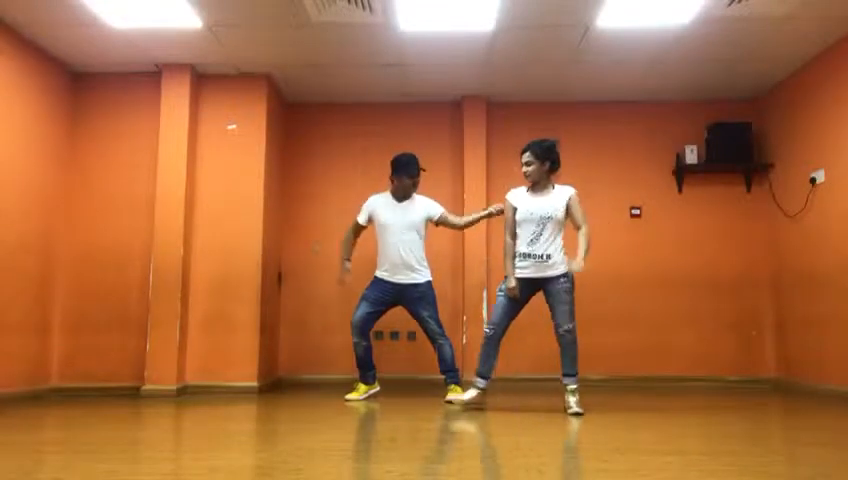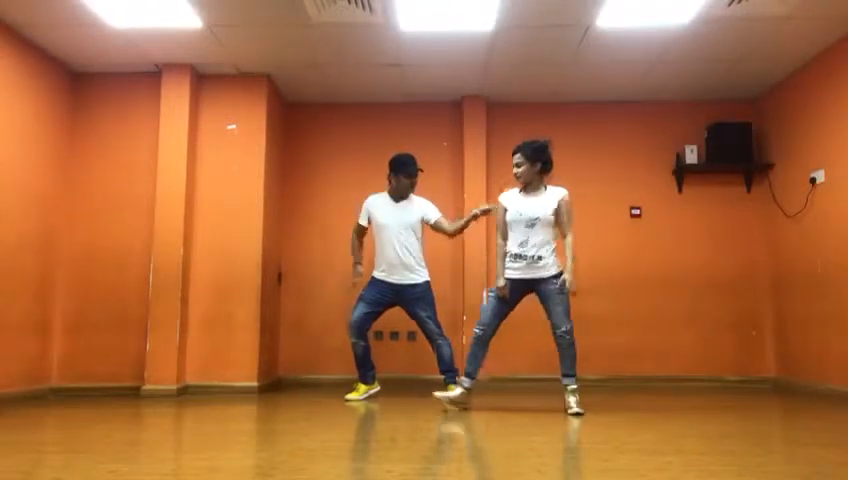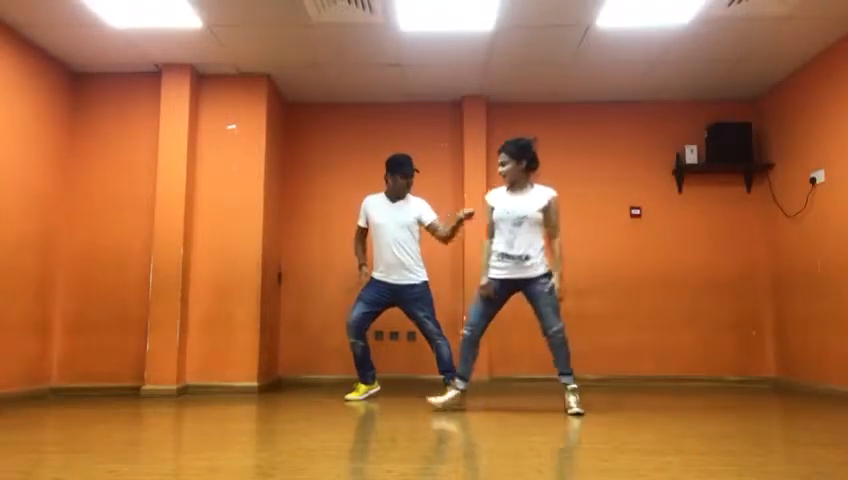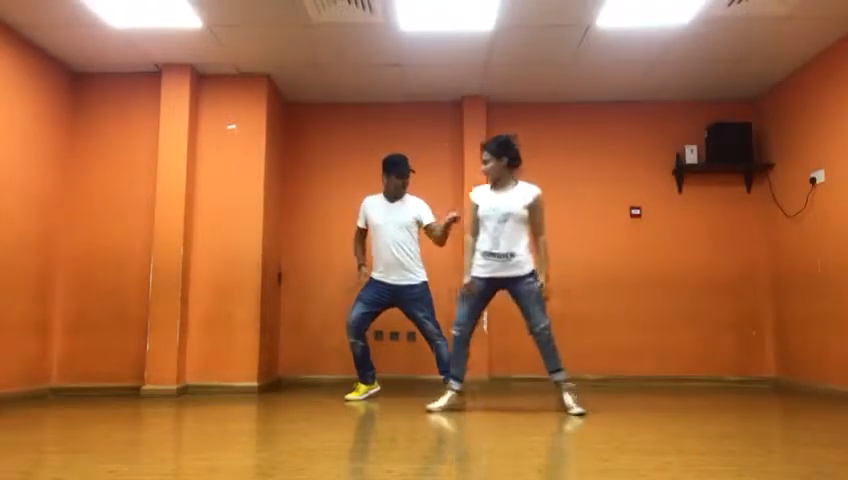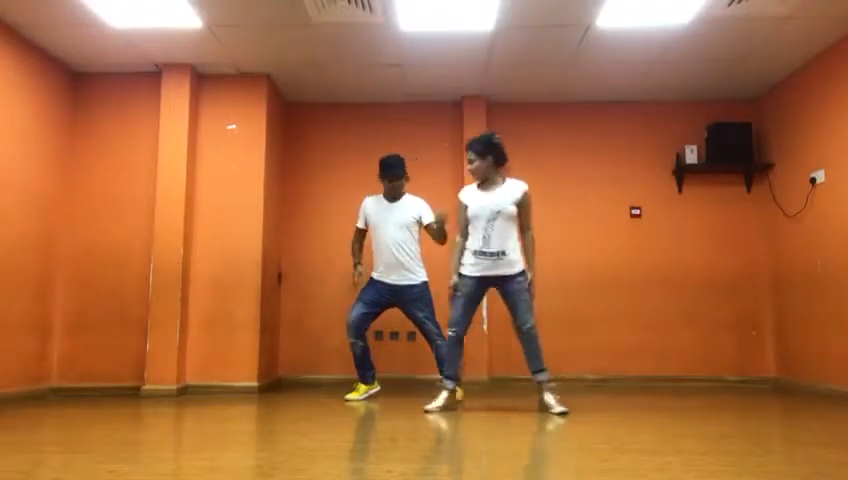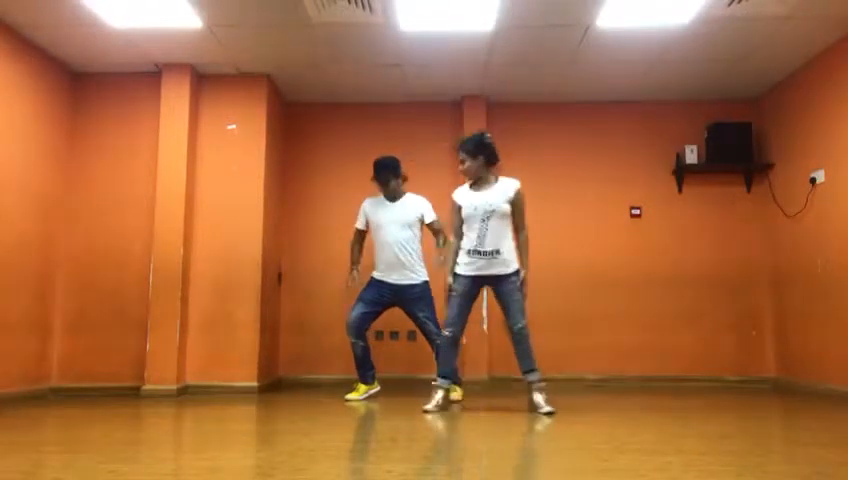
dt=0.1s
person 1, frame 1
left shoulder: (566, 194)
right shoulder: (515, 197)
left elbow: (582, 228)
right elbow: (510, 238)
left wrist: (580, 260)
right wrist: (510, 276)
left hip: (556, 274)
right hip: (521, 274)
left knee: (566, 332)
right knee: (493, 330)
left ankle: (571, 393)
right ankle: (478, 389)
person 1, frame 2
left shoulder: (559, 196)
right shoulder: (507, 198)
left elbow: (567, 235)
right elbow: (501, 239)
left wrist: (568, 271)
right wrist: (499, 277)
left hip: (548, 275)
right hip: (512, 275)
left knee: (564, 332)
right knee: (483, 330)
left ankle: (571, 393)
right ankle: (464, 389)
person 1, frame 3
left shoulder: (546, 196)
right shoulder: (494, 197)
left elbow: (555, 237)
right elbow: (489, 238)
left wrist: (557, 275)
right wrist: (484, 275)
left hip: (536, 274)
right hip: (499, 275)
left knee: (555, 332)
right knee: (471, 331)
left ankle: (571, 393)
right ankle: (456, 390)
person 1, frame 4
left shoulder: (530, 193)
right shoulder: (478, 194)
left elbow: (538, 235)
right elbow: (472, 235)
left wrist: (544, 273)
right wrist: (467, 273)
left hip: (521, 272)
right hip: (484, 273)
left knee: (541, 329)
right knee: (460, 330)
left ankle: (566, 391)
right ankle: (453, 392)
person 1, frame 5
left shoulder: (518, 190)
right shoulder: (467, 194)
left elbow: (526, 232)
right elbow: (461, 236)
left wrist: (531, 270)
right wrist: (454, 272)
left hip: (511, 271)
right hip: (473, 272)
left knee: (527, 329)
right knee: (455, 331)
left ankle: (546, 392)
right ankle: (447, 393)
person 1, frame 6
left shoulder: (511, 188)
right shoulder: (460, 194)
left elbow: (521, 230)
right elbow: (456, 236)
left wrist: (525, 268)
right wrist: (449, 273)
left hip: (505, 270)
right hip: (467, 272)
left knee: (519, 329)
right knee: (451, 331)
left ankle: (536, 392)
right ankle: (442, 391)
person 2, frame 1
left shoulder: (425, 204)
right shoulder: (374, 202)
left elbow: (457, 223)
right elbow: (354, 231)
left wrist: (484, 214)
right wrist: (346, 259)
left hip: (418, 283)
right hip: (384, 281)
left knee: (436, 334)
right knee: (359, 324)
left ankle: (454, 383)
right ankle: (368, 382)
person 2, frame 2
left shoulder: (421, 205)
right shoulder: (372, 203)
left elbow: (450, 230)
right elbow: (358, 234)
left wrist: (473, 216)
right wrist: (357, 262)
left hip: (415, 283)
right hip: (381, 281)
left knee: (435, 334)
right knee: (356, 324)
left ankle: (452, 383)
right ankle: (367, 382)
person 2, frame 3
left shoulder: (419, 205)
right shoulder: (370, 203)
left elbow: (443, 236)
right elbow: (360, 237)
left wrist: (457, 222)
right wrist: (363, 264)
left hip: (413, 283)
right hip: (379, 281)
left knee: (433, 334)
right knee: (355, 325)
left ankle: (453, 383)
right ankle: (367, 382)
person 2, frame 4
left shoulder: (417, 205)
right shoulder: (369, 204)
left elbow: (438, 239)
right elbow: (359, 237)
left wrist: (448, 224)
right wrist: (361, 264)
left hip: (413, 284)
right hip: (379, 282)
left knee: (433, 334)
right knee: (354, 325)
right ankle: (367, 382)
person 2, frame 5
left shoulder: (417, 204)
right shoulder: (369, 204)
left elbow: (439, 238)
right elbow: (358, 238)
left wrist: (441, 226)
right wrist: (357, 264)
left hip: (413, 284)
right hip: (380, 282)
left knee: (433, 333)
right knee: (354, 325)
right ankle: (367, 382)
person 2, frame 6
left shoulder: (419, 203)
right shoulder: (369, 205)
left elbow: (440, 232)
right elbow: (358, 239)
left wrist: (442, 248)
right wrist: (354, 267)
left hip: (414, 283)
right hip: (380, 282)
left knee: (434, 333)
right knee: (354, 324)
left ankle: (453, 384)
right ankle: (367, 382)
